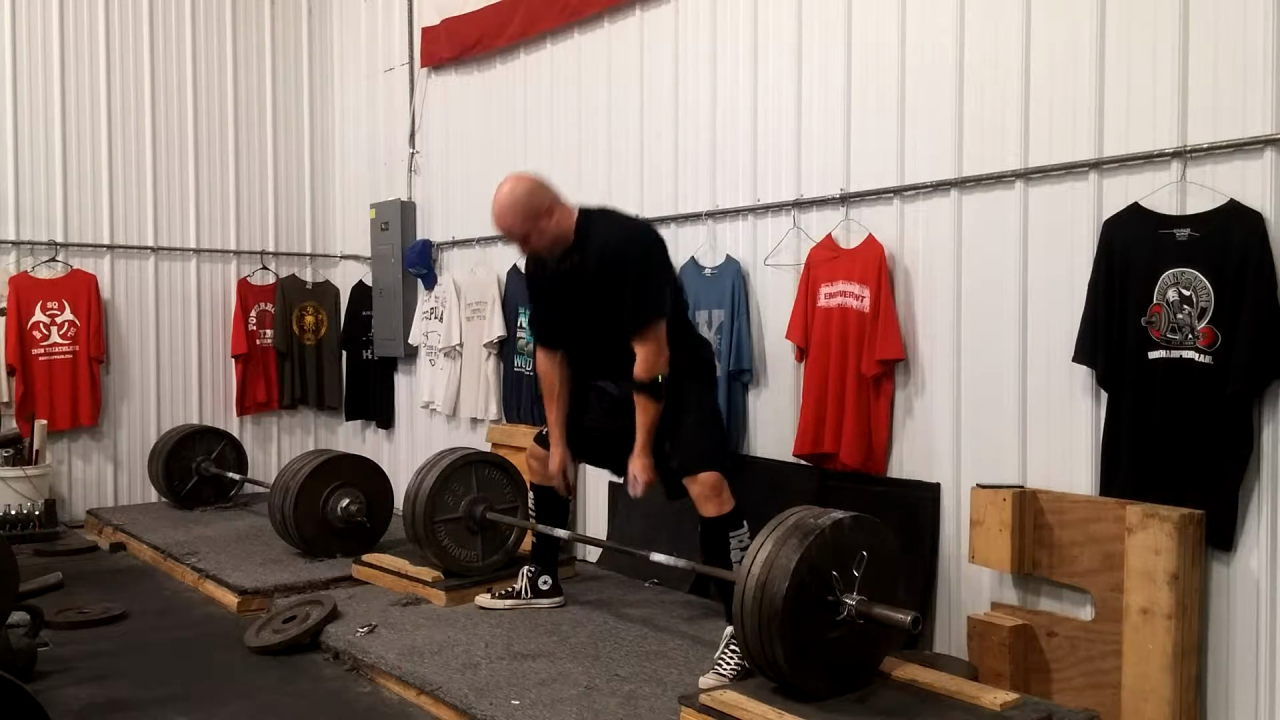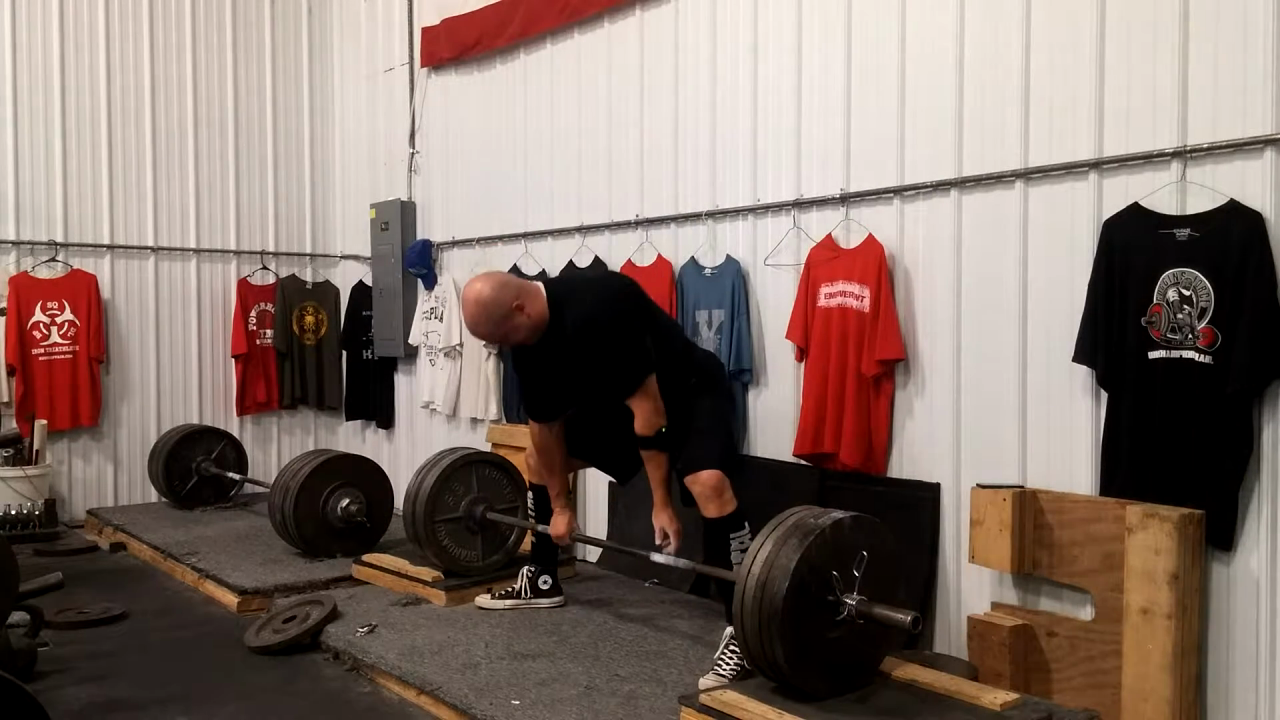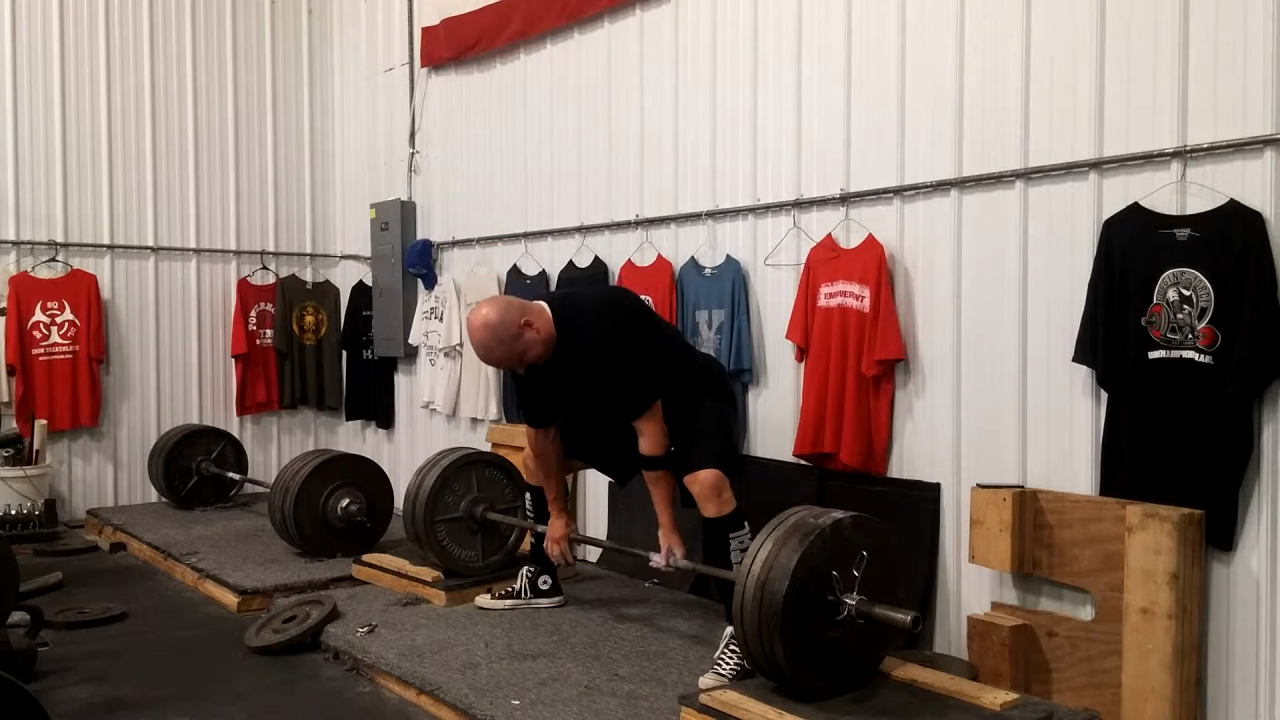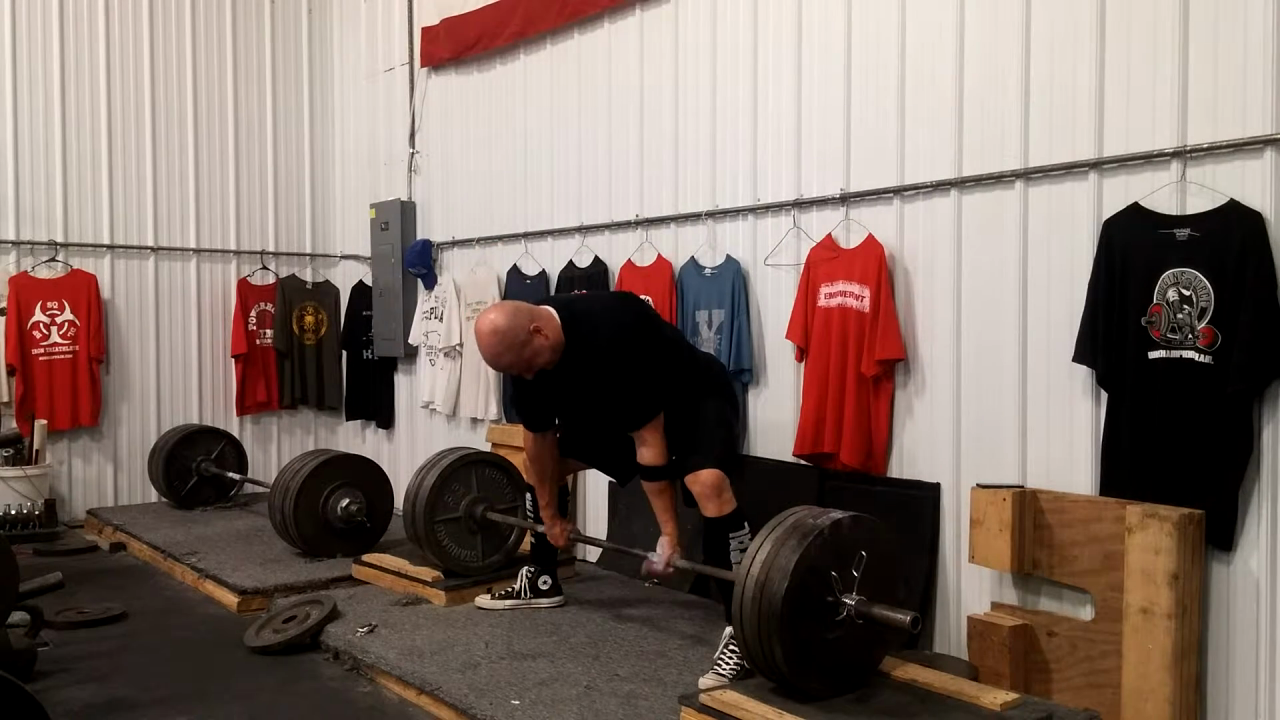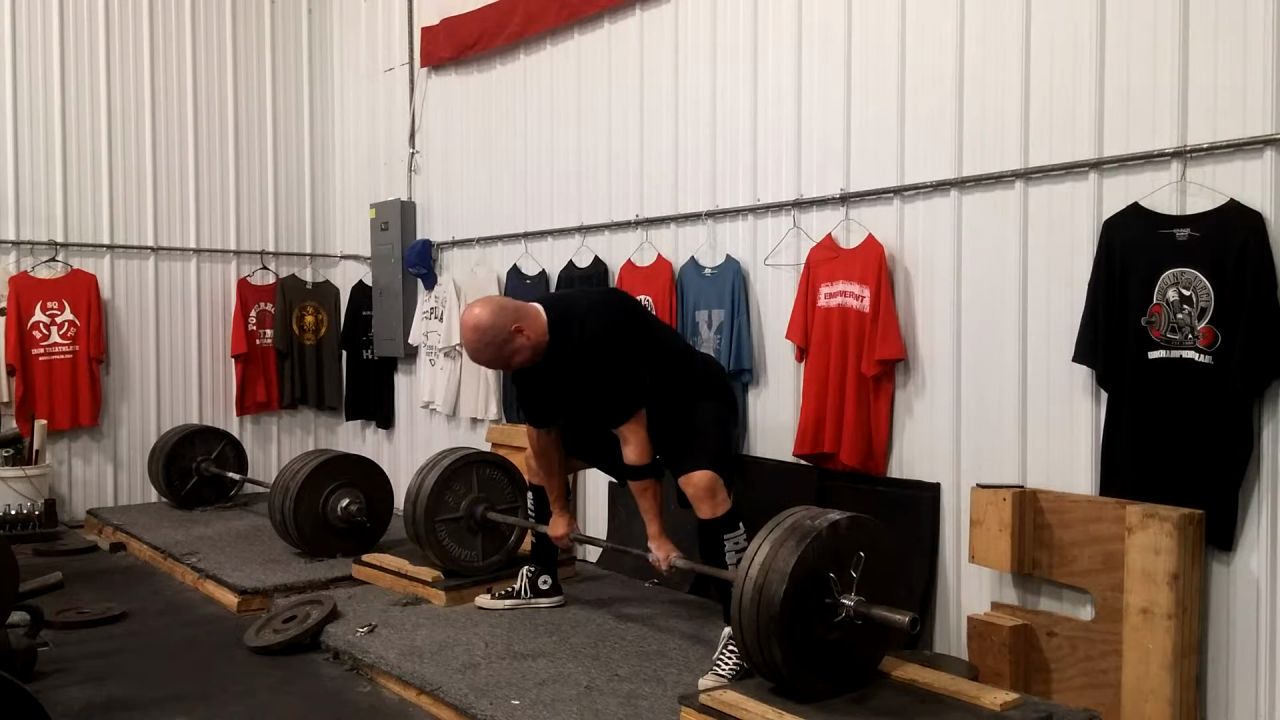
dt=0.4s
person 1, frame 1
left shoulder: (625, 243)
right shoulder: (541, 265)
left elbow: (652, 350)
right elbow: (550, 353)
left wrist: (642, 450)
right wrist: (558, 441)
left hip: (676, 379)
right hip: (602, 382)
left knee: (707, 484)
right knee: (542, 458)
left ankle: (741, 630)
right ankle: (541, 580)
person 1, frame 2
left shoulder: (600, 309)
right shoulder: (526, 336)
left elbow: (646, 406)
right elbow: (544, 424)
left wrist: (661, 504)
right wrist: (559, 506)
left hip: (689, 393)
left knee: (708, 484)
right knee: (538, 460)
left ankle: (740, 631)
right ankle: (541, 580)
person 1, frame 3
left shoulder: (605, 329)
right shoulder: (525, 345)
left elbow: (650, 429)
right elbow: (544, 432)
left wrist: (667, 527)
right wrist: (557, 512)
left hip: (691, 398)
left knee: (707, 484)
right knee: (535, 461)
left ankle: (740, 631)
right ankle: (540, 581)
person 1, frame 4
left shoulder: (614, 336)
right shoulder: (526, 349)
left elbow: (649, 440)
right elbow: (539, 437)
left wrist: (669, 534)
right wrist: (550, 516)
left hip: (695, 398)
left knee: (708, 484)
right knee: (539, 463)
left ankle: (740, 632)
right ankle: (540, 580)
person 1, frame 5
left shoulder: (598, 335)
right shoulder: (527, 344)
left elbow: (633, 437)
right elbow: (544, 433)
left wrist: (656, 535)
right wrist: (559, 511)
left hip: (692, 399)
left knee: (702, 486)
right knee: (538, 461)
left ankle: (738, 632)
right ankle: (540, 580)
